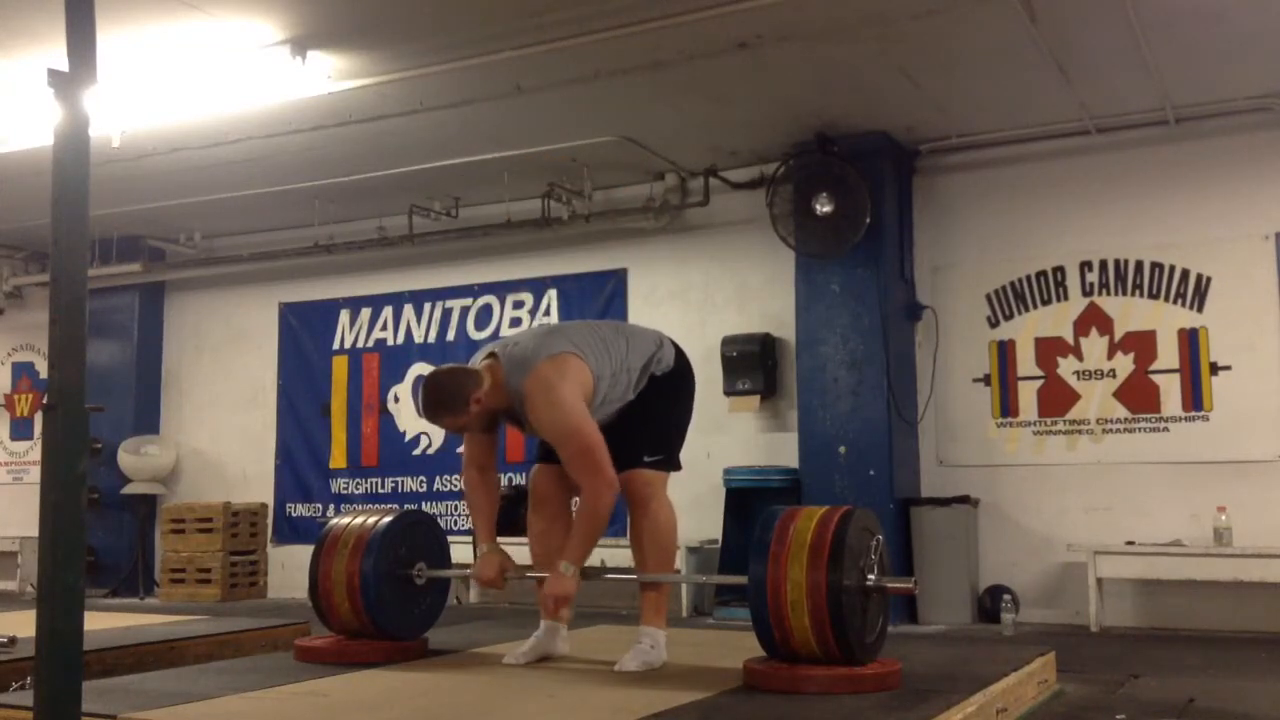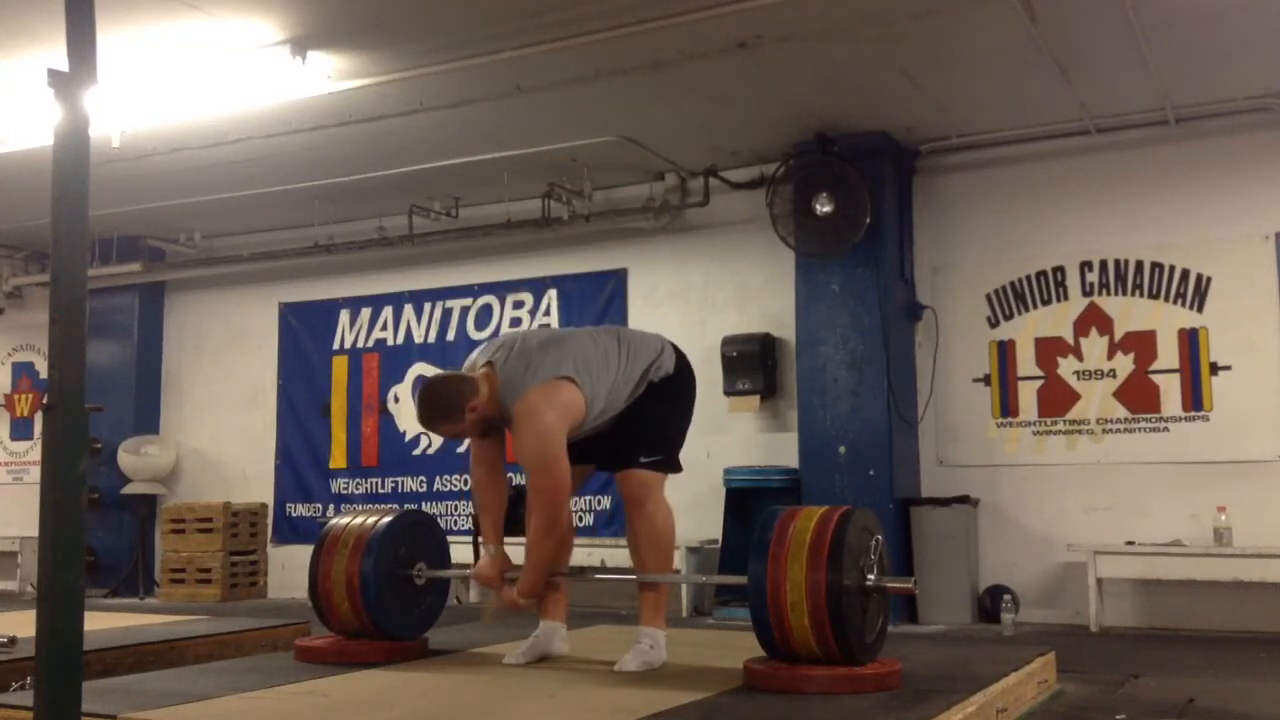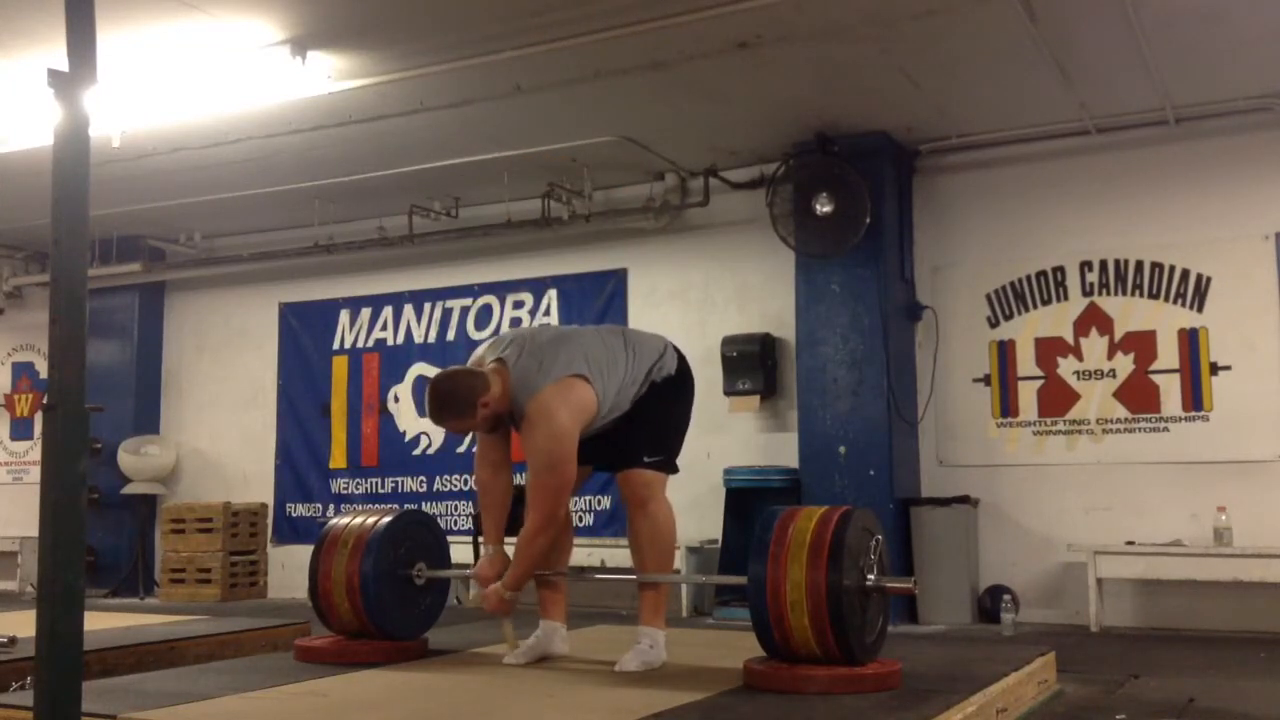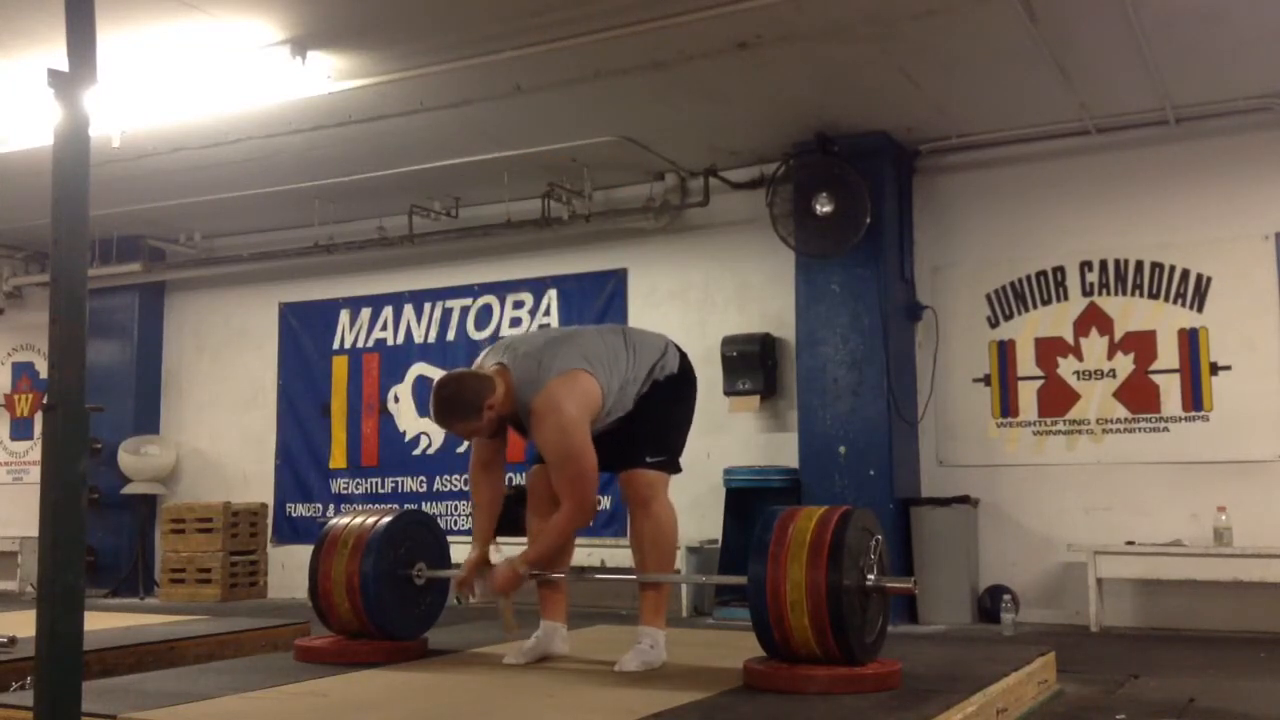
dt=0.5s
person 1, frame 1
left shoulder: (547, 395)
right shoulder: (474, 380)
left elbow: (602, 487)
right elbow: (478, 469)
left wrist: (566, 570)
right wrist: (486, 548)
left hip: (656, 376)
right hip: (605, 390)
left knee: (642, 487)
right knee: (544, 489)
left ankle: (652, 635)
right ankle: (552, 631)
person 1, frame 2
left shoulder: (536, 415)
right shoulder: (473, 379)
left elbow: (551, 520)
right elbow: (486, 470)
left wrist: (524, 592)
right wrist: (492, 549)
left hip: (657, 377)
right hip: (603, 384)
left knee: (638, 487)
right knee: (544, 494)
left ankle: (652, 635)
right ankle: (552, 630)
person 1, frame 3
left shoulder: (549, 413)
right shoulder: (480, 374)
left elbow: (545, 519)
right elbow: (491, 466)
left wrist: (507, 589)
right wrist: (492, 549)
left hip: (657, 379)
right hip: (602, 379)
left knee: (639, 487)
right knee: (543, 491)
left ankle: (652, 635)
right ankle: (552, 630)
person 1, frame 4
left shoulder: (555, 410)
right shoulder: (483, 380)
left elbow: (580, 507)
right elbow: (486, 468)
left wrist: (520, 567)
right wrist: (479, 549)
left hip: (659, 378)
right hip: (608, 380)
left knee: (642, 487)
right knee: (541, 489)
left ankle: (652, 636)
right ankle: (552, 630)
